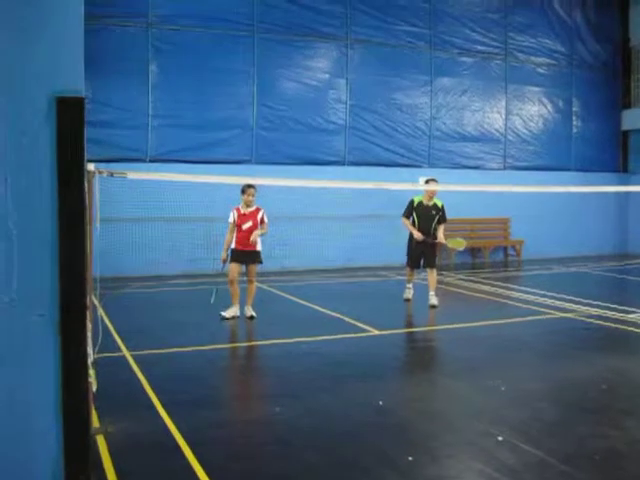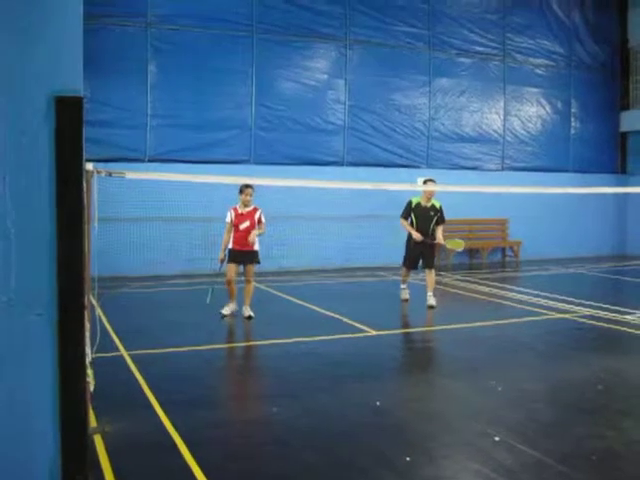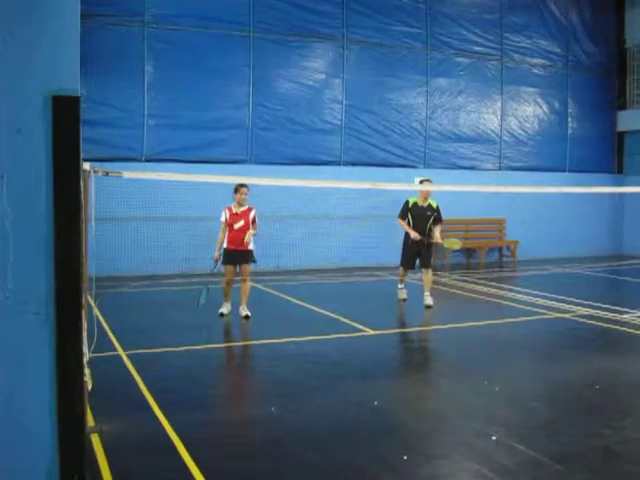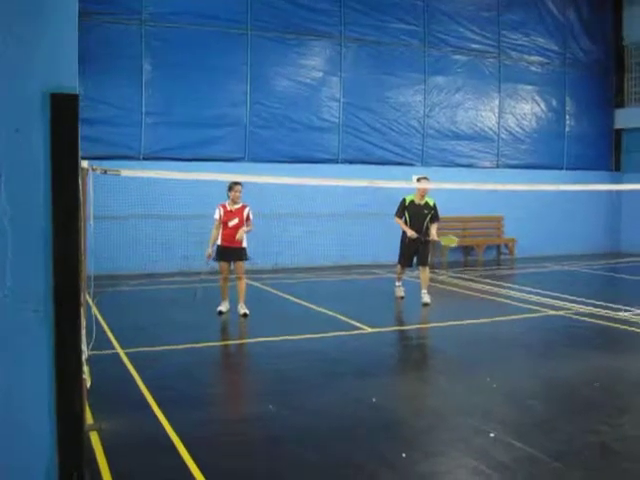
dt=0.2s
person 1, frame 1
left shoulder: (260, 212)
right shoulder: (235, 212)
left elbow: (265, 229)
right elbow: (230, 233)
left wrist: (258, 233)
right wrist: (224, 251)
left hip: (253, 250)
right hip: (237, 250)
left knee: (251, 279)
right knee: (232, 278)
left ankle: (249, 308)
right ankle: (235, 308)
person 1, frame 2
left shoulder: (257, 212)
right shoulder: (232, 212)
left elbow: (262, 229)
right elbow: (227, 232)
left wrist: (255, 233)
right wrist: (222, 251)
left hip: (250, 250)
right hip: (234, 250)
left knee: (249, 279)
right knee: (229, 279)
left ankle: (246, 307)
right ankle: (231, 304)
person 1, frame 3
left shoulder: (251, 211)
right shoulder: (227, 211)
left elbow: (255, 229)
right elbow: (222, 232)
left wrist: (251, 233)
right wrist: (217, 250)
left hip: (246, 249)
right hip: (229, 249)
left knee: (245, 278)
right knee: (228, 279)
left ankle: (243, 307)
right ankle: (226, 304)
person 1, frame 4
left shoulder: (245, 209)
right shoulder: (221, 209)
left elbow: (250, 226)
right elbow: (216, 229)
left wrist: (244, 230)
right wrist: (210, 247)
left hip: (239, 247)
right hip: (223, 246)
left knee: (240, 276)
right knee: (224, 276)
left ankle: (241, 305)
right ankle: (225, 302)
person 2, frame 1
left shoulder: (439, 205)
right shoulder: (414, 202)
left elbow: (441, 223)
right elbow: (405, 218)
left wrist: (440, 234)
right wrist: (414, 231)
left hip: (431, 241)
right hip: (415, 240)
left knee: (431, 268)
right knee: (411, 266)
left ankle: (432, 295)
right ankle: (409, 287)
person 2, frame 2
left shoulder: (437, 206)
right shoulder: (412, 203)
left elbow: (440, 224)
right elbow: (403, 220)
left wrist: (439, 234)
right wrist: (413, 232)
left hip: (429, 242)
right hip: (414, 241)
left knee: (430, 268)
right knee: (407, 267)
left ankle: (430, 296)
right ankle: (403, 287)
person 2, frame 3
left shoulder: (434, 206)
right shoulder: (409, 203)
left elbow: (437, 223)
right elbow: (401, 220)
left wrist: (436, 233)
right wrist: (411, 231)
left hip: (427, 241)
right hip: (411, 240)
left knee: (427, 268)
right knee: (405, 266)
left ankle: (427, 295)
right ankle: (401, 287)
person 2, frame 4
left shoulder: (431, 204)
right shoulder: (406, 201)
left elbow: (434, 221)
right elbow: (398, 218)
left wrist: (433, 231)
right wrist: (407, 230)
left hip: (424, 239)
right hip: (408, 238)
left knee: (424, 265)
right knee: (402, 264)
left ankle: (424, 293)
right ankle: (398, 285)
